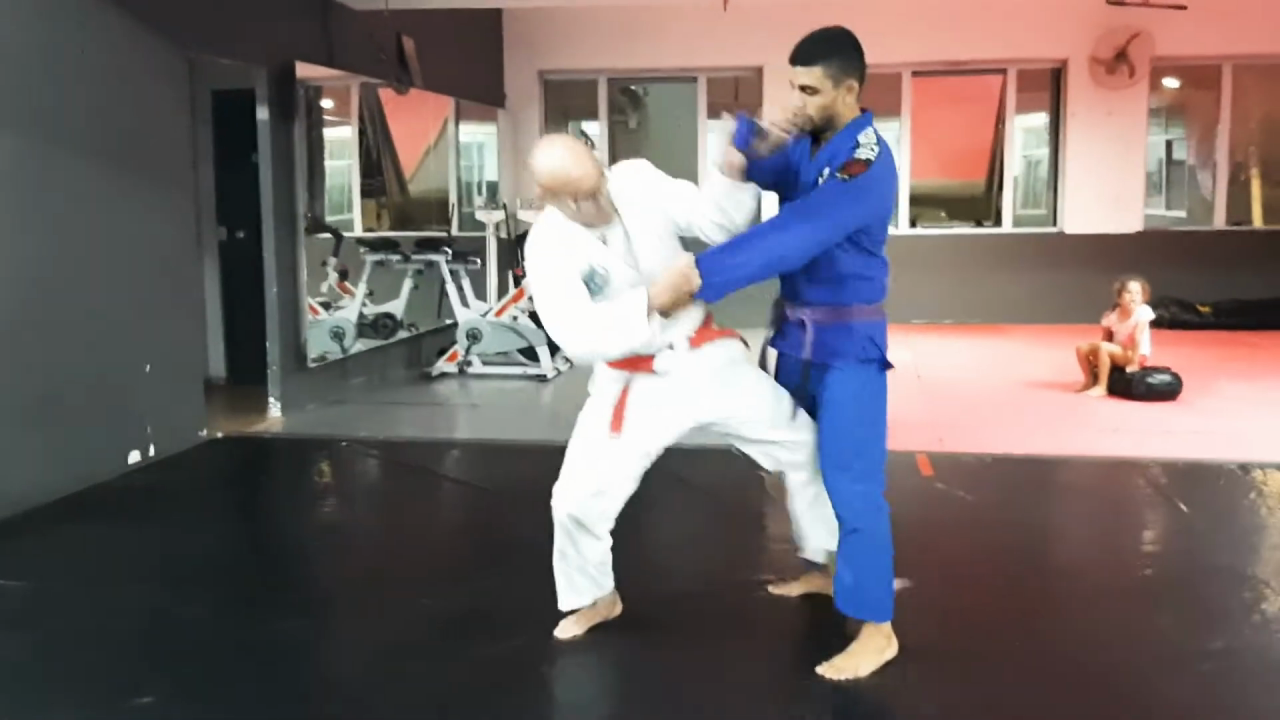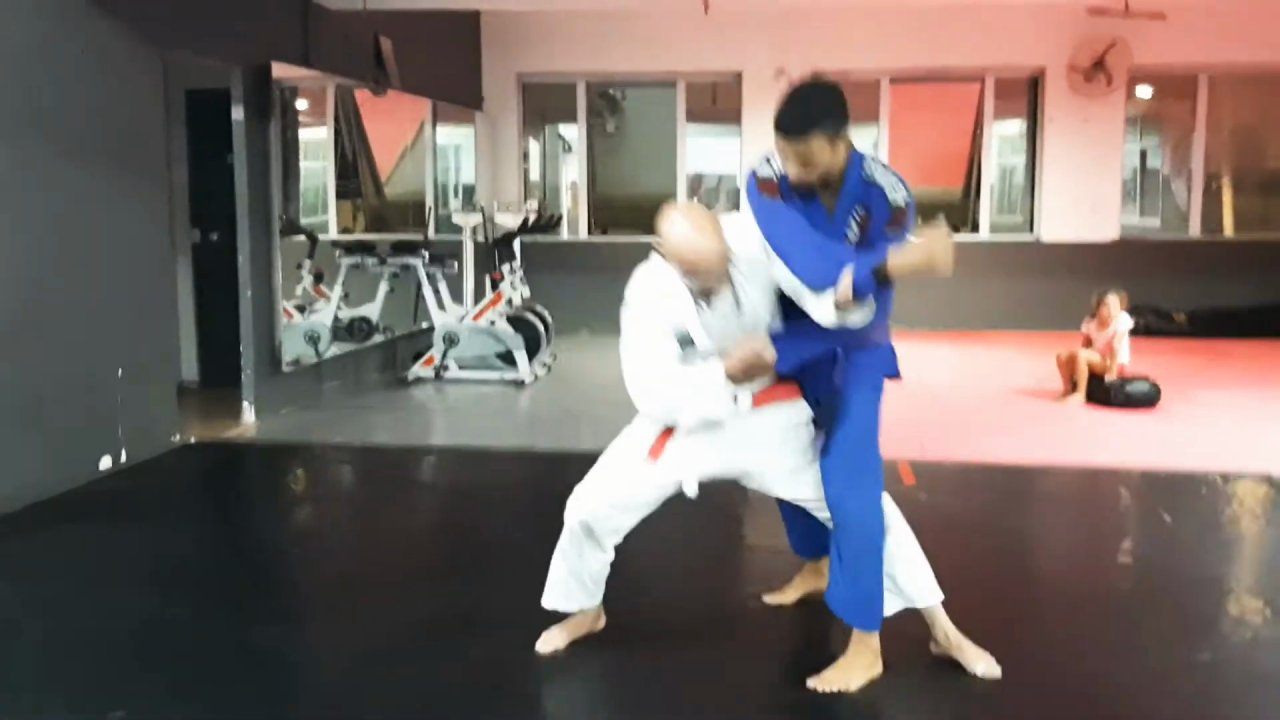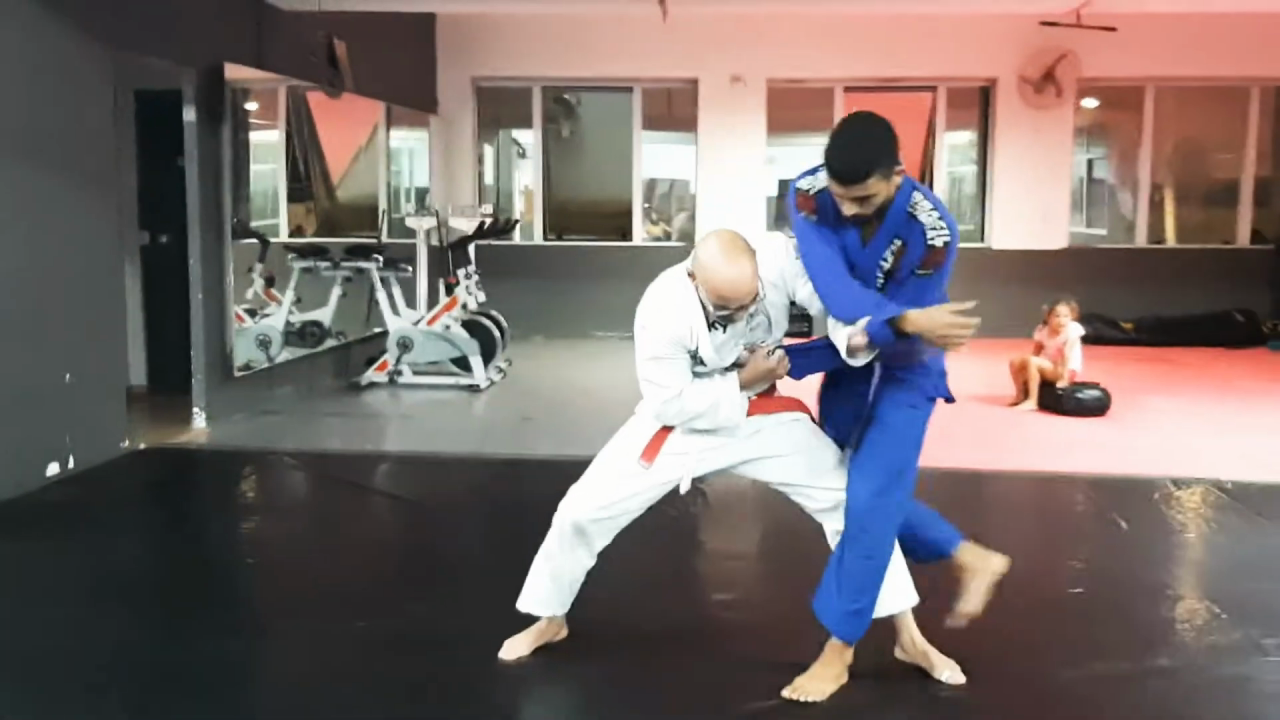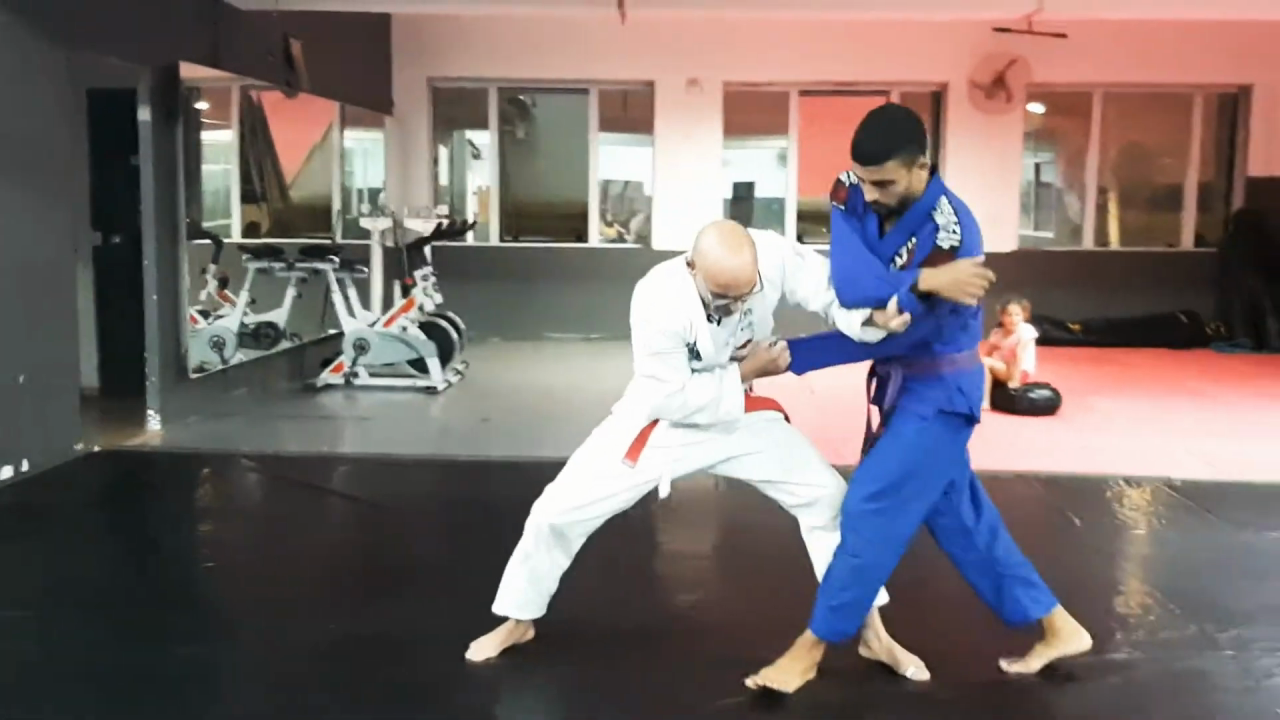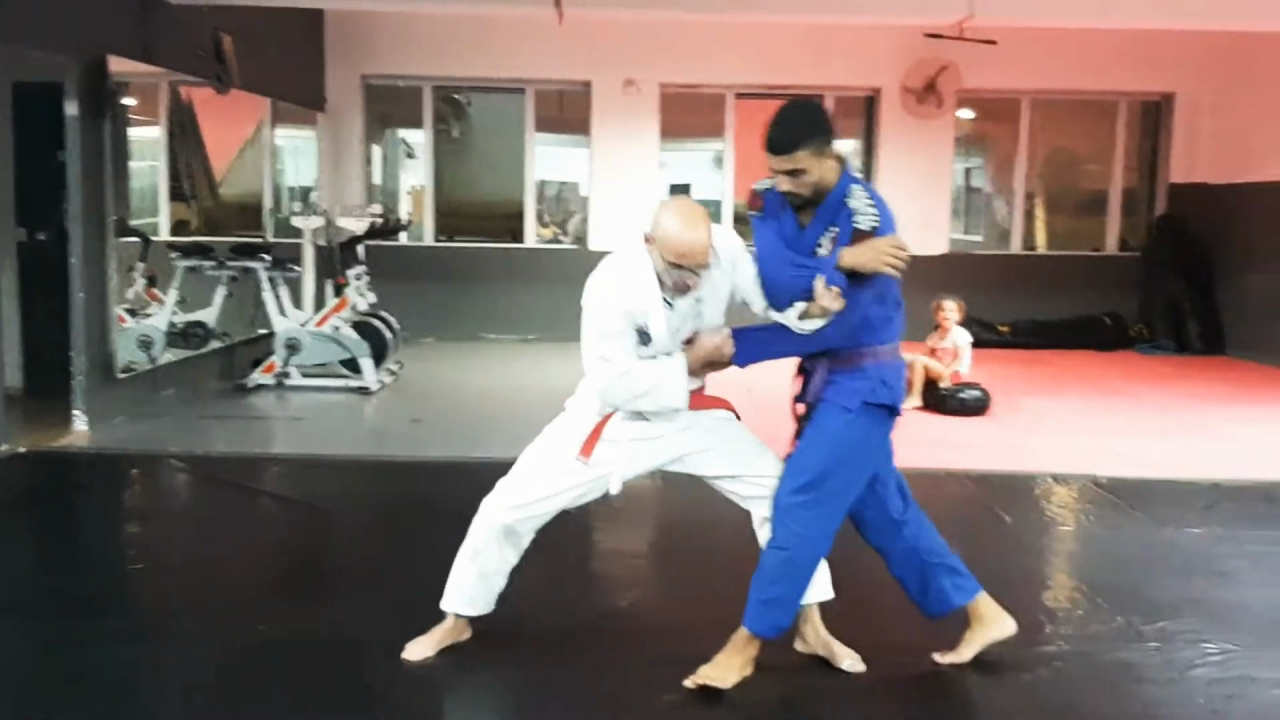
dt=0.3s
person 1, frame 1
left shoulder: (867, 164)
right shoulder: (802, 139)
left elbow: (790, 239)
right elbow: (759, 165)
left wrist: (697, 277)
right wrist: (755, 137)
left hip: (848, 338)
right hip: (799, 331)
left knee: (852, 477)
left ankle: (877, 631)
right ankle: (830, 571)
person 1, frame 2
left shoulder: (887, 198)
right shoulder: (766, 183)
right elbow: (813, 266)
left wrist: (771, 355)
right wrist: (885, 265)
left hip: (854, 356)
right hip: (795, 347)
left knee: (849, 488)
left ankle: (865, 644)
right ankle: (816, 567)
person 1, frame 3
left shoulder: (932, 231)
right shoulder: (810, 195)
left elbow: (887, 341)
right elbow: (836, 292)
left wrist: (784, 365)
right wrist: (904, 320)
left hip: (901, 374)
right hip: (843, 366)
left knee: (869, 502)
right knee: (847, 491)
left ankle: (839, 653)
right ankle: (969, 559)
person 1, frame 4
left shoulder: (952, 234)
right shoulder: (851, 195)
left elbow: (888, 334)
right elbow: (851, 288)
left wrist: (789, 355)
right wrist: (918, 287)
left hip: (938, 389)
right hip: (903, 383)
left knee: (871, 511)
right knee: (960, 517)
left ankle: (810, 648)
right ankle: (1058, 626)
person 1, frame 5
left shoulder: (866, 218)
right shoulder: (771, 200)
left elbow: (830, 327)
right elbow: (779, 286)
left wrist: (734, 347)
right wrist: (839, 264)
left hip: (861, 380)
right hip: (831, 378)
left knee: (801, 505)
right knee: (881, 506)
left ankle: (747, 643)
right ankle: (982, 612)
person 2, frame 1
left shoulder: (638, 182)
right shoulder: (548, 245)
left elbow: (721, 223)
right elbow: (580, 337)
left wrist: (734, 172)
right wrist: (651, 300)
left hip: (706, 360)
right hip: (635, 383)
left knee: (803, 446)
right knee: (579, 500)
left ankle: (838, 559)
right ankle: (598, 599)
person 2, frame 2
left shoulder: (750, 242)
right shoulder: (648, 297)
left elbow: (823, 302)
right elbow: (656, 397)
left wrist: (846, 299)
right wrist: (728, 370)
left hip: (768, 412)
right hip: (686, 418)
right knee: (594, 508)
left ankle: (941, 629)
right ankle: (584, 612)
person 2, frame 3
left shoulder: (777, 259)
right shoulder: (662, 309)
right elbow: (669, 405)
left wrist: (857, 336)
right wrist: (741, 380)
left hip: (762, 412)
right hip: (683, 419)
right knee: (586, 508)
left ankle: (909, 638)
right ankle: (549, 621)
person 2, frame 4
left shoulder: (771, 255)
right shoulder: (658, 299)
left elbow: (835, 293)
right elbow: (668, 399)
left wrist: (879, 315)
right wrist: (745, 373)
left hip: (739, 412)
right hip: (658, 419)
left knee: (826, 497)
right knee: (562, 509)
left ankle: (873, 635)
right ankle: (518, 621)
person 2, frame 5
left shoulder: (723, 249)
right shoulder: (612, 286)
left elbow: (770, 294)
right elbow: (615, 386)
left wrist: (812, 306)
right wrist: (688, 364)
left hip: (689, 411)
right hip: (612, 416)
left knee: (777, 489)
right knee: (512, 505)
left ankle: (810, 627)
right ankle: (457, 620)
